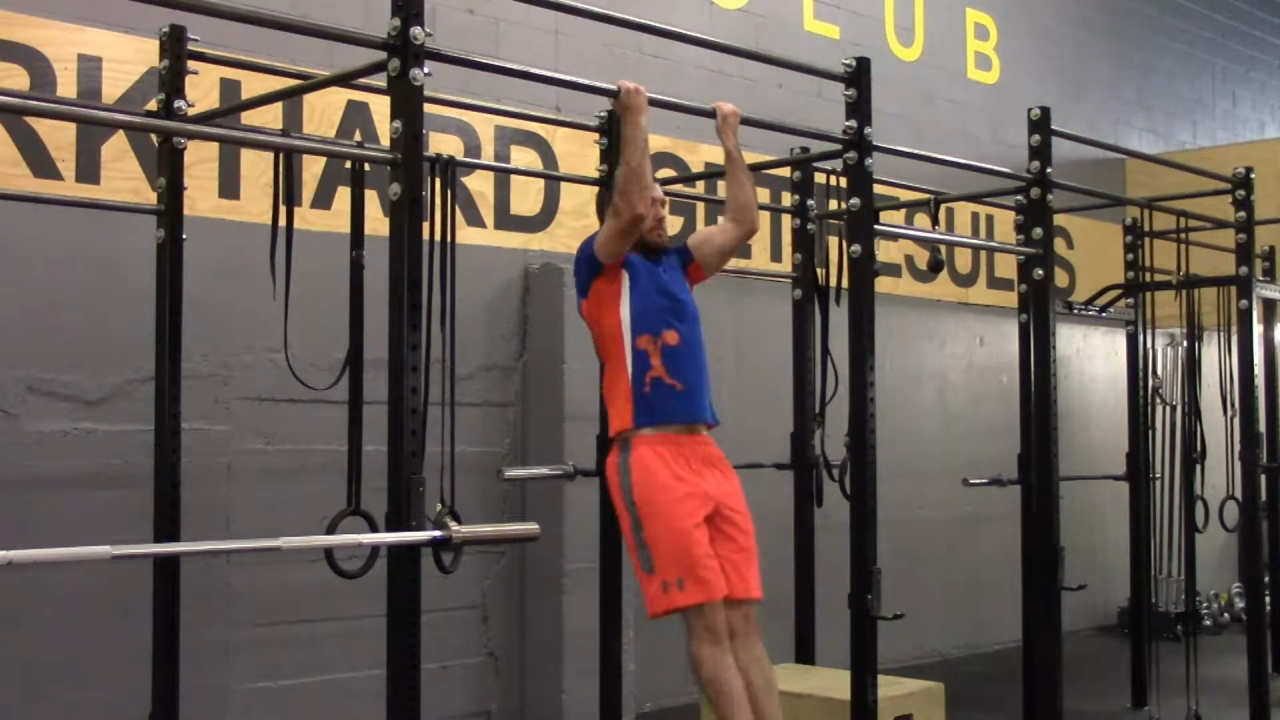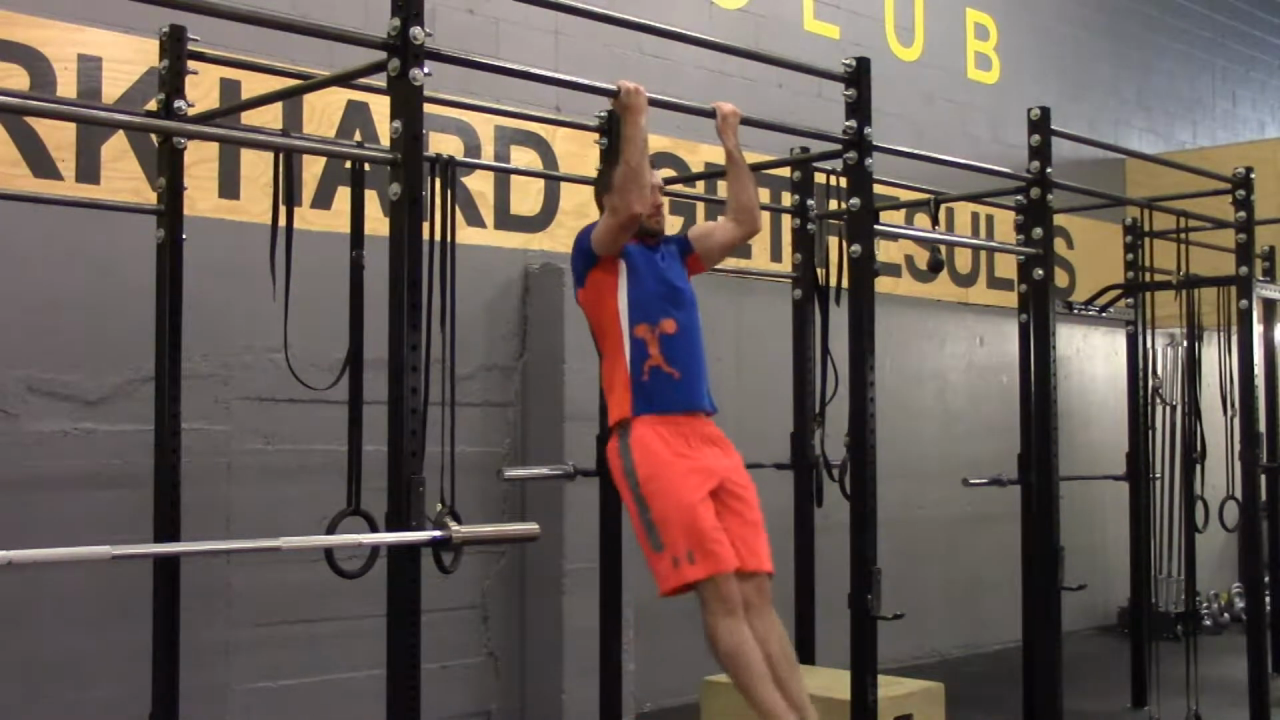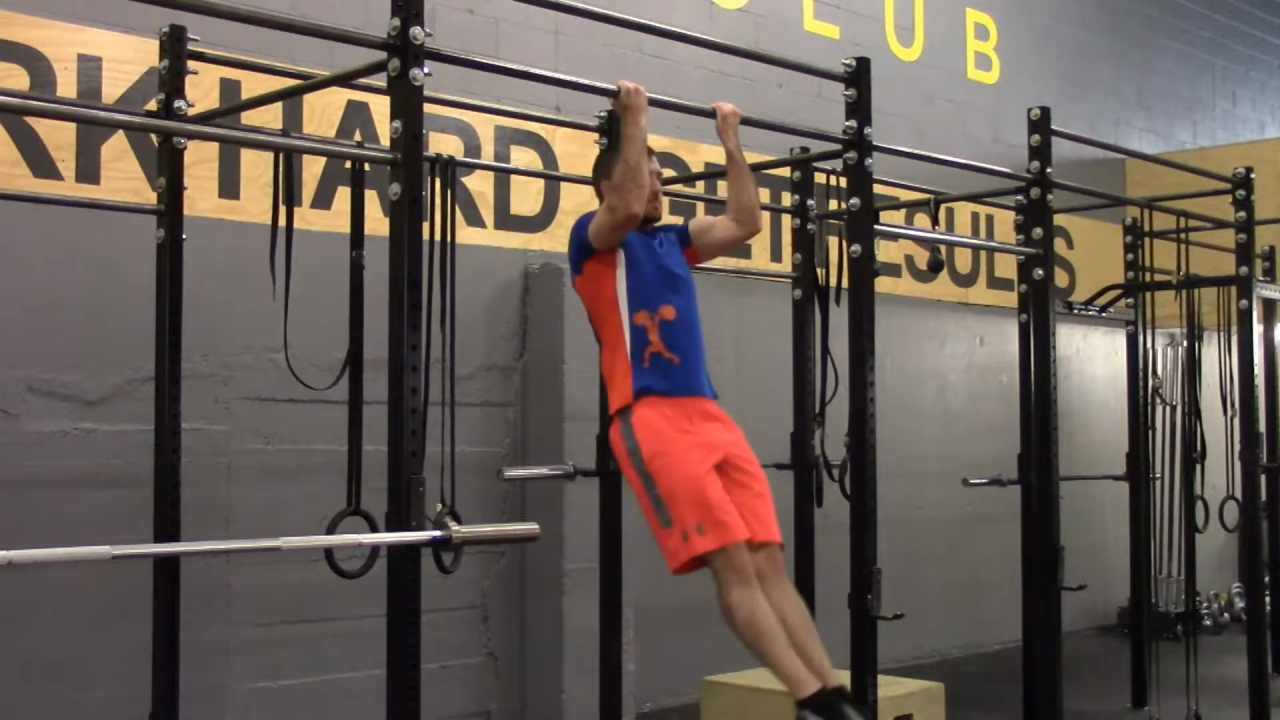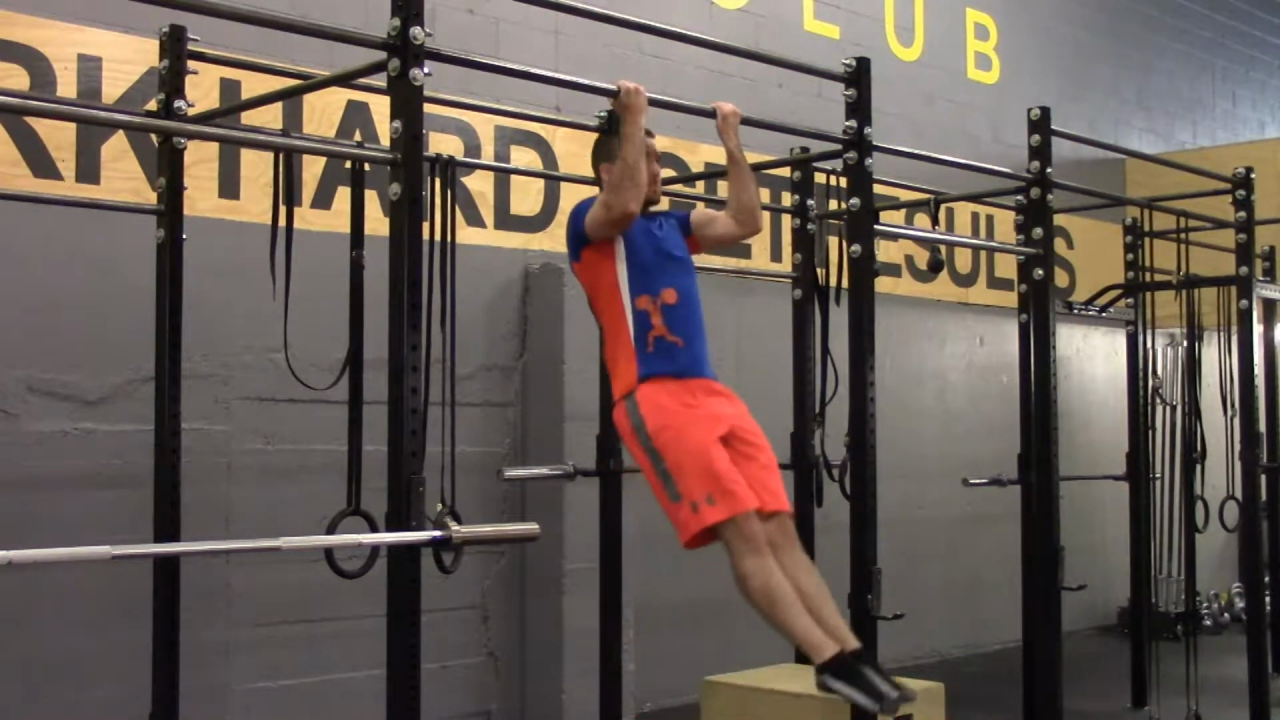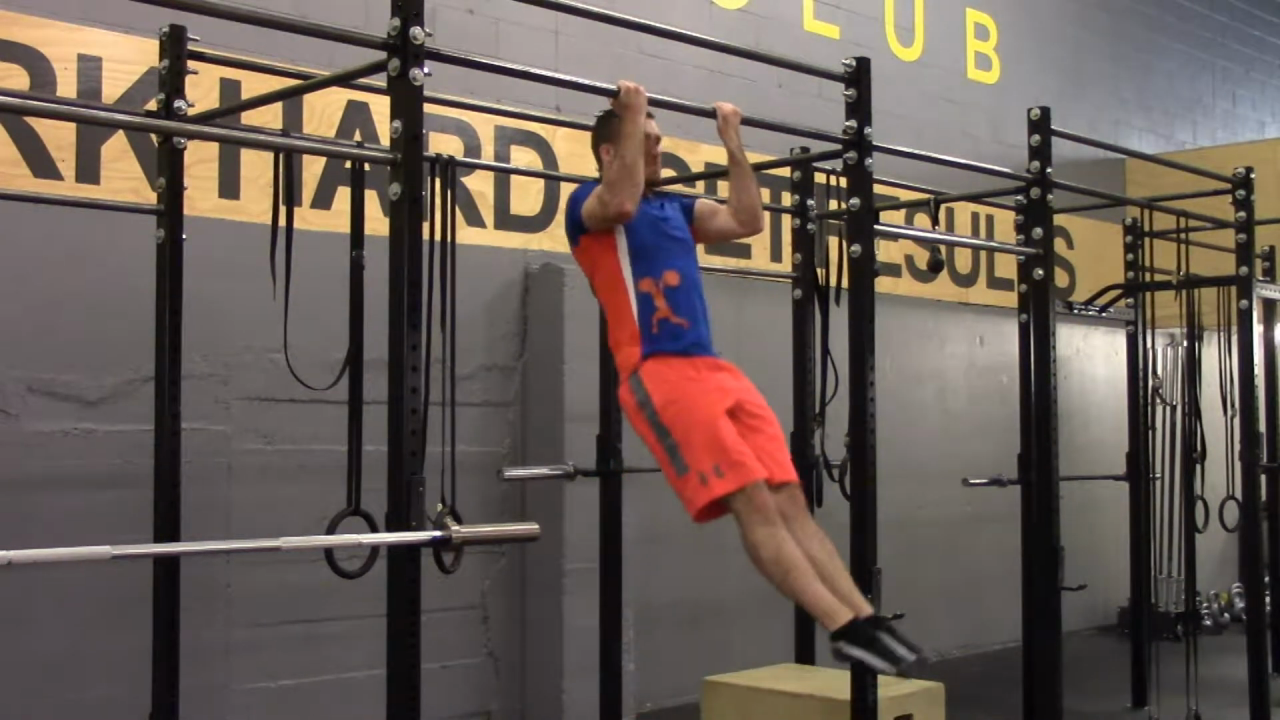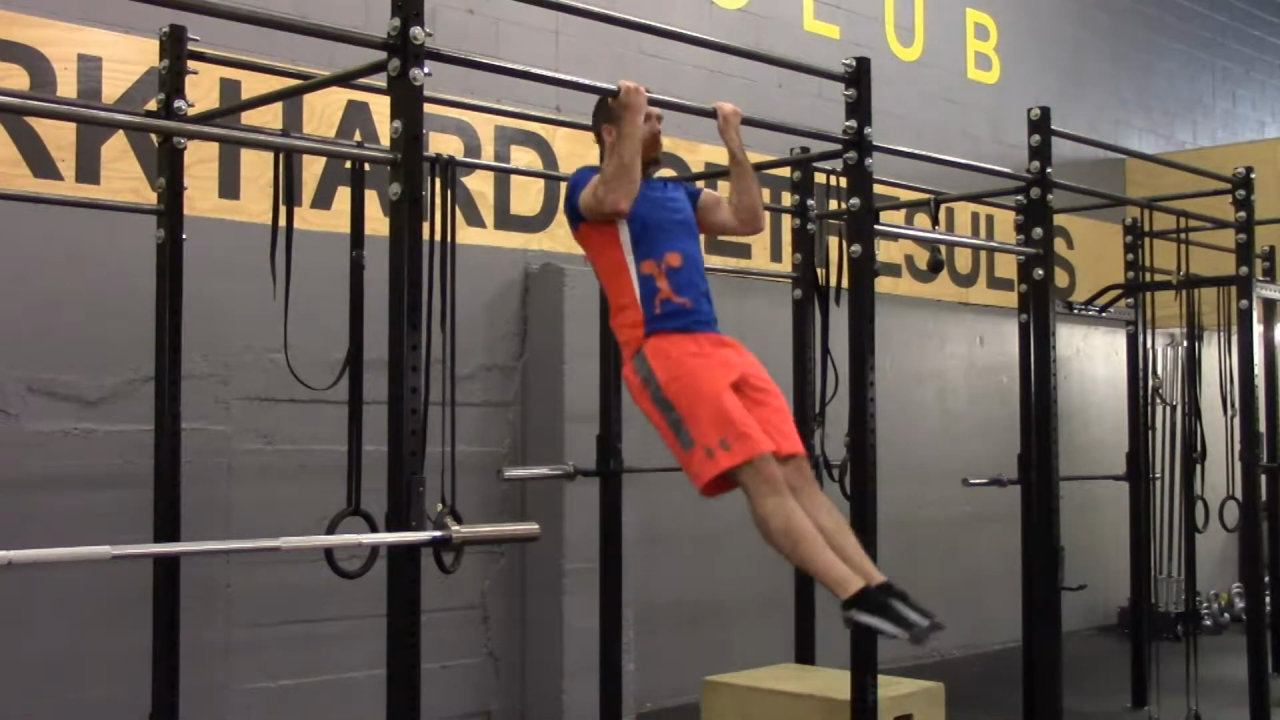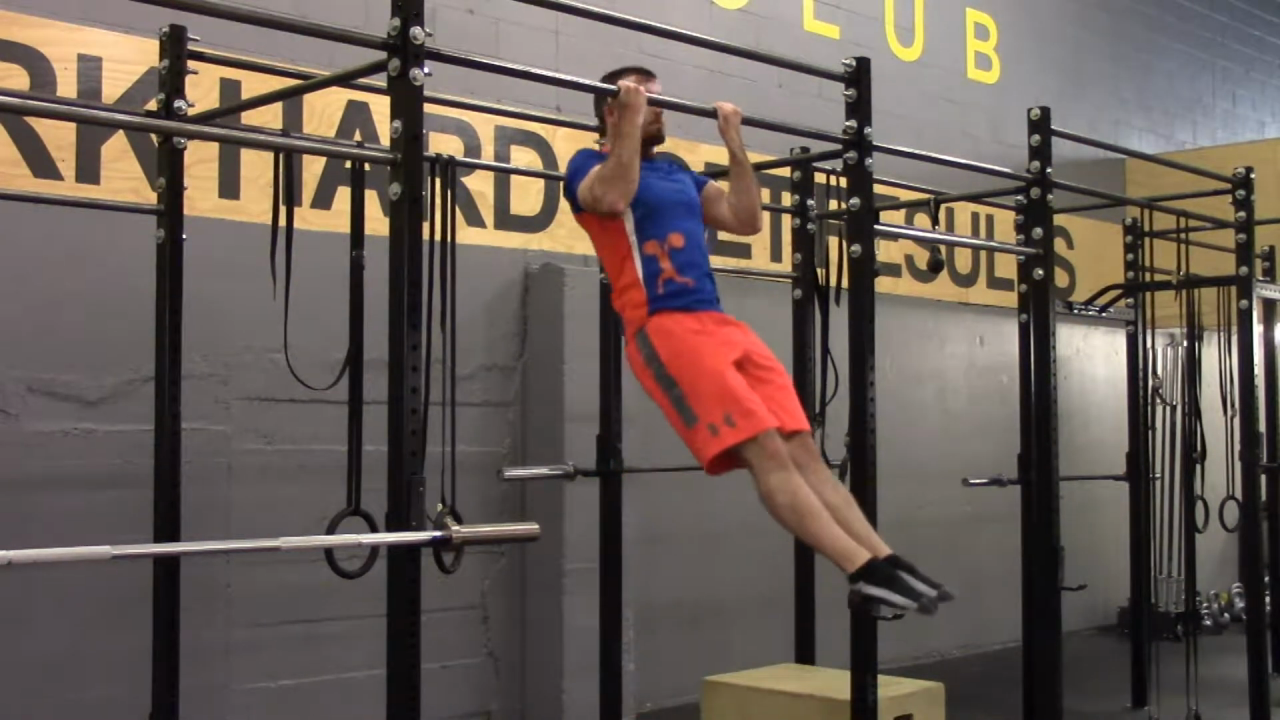
dt=0.1s
person 1, frame 1
left shoulder: (678, 264)
right shoulder: (602, 267)
left elbow: (743, 224)
right elbow: (629, 212)
left wrist: (728, 140)
right wrist: (633, 122)
left hip: (708, 456)
right hip: (649, 458)
left knee: (743, 618)
right knee: (708, 618)
person 1, frame 2
left shoulder: (674, 254)
right shoulder: (599, 254)
left elbow: (745, 222)
right elbow: (629, 206)
left wrist: (730, 140)
right wrist: (633, 120)
left hip: (710, 440)
right hip: (650, 443)
left knee: (755, 595)
right knee: (720, 595)
person 1, frame 3
left shoulder: (674, 242)
right shoulder: (596, 237)
left elbow: (745, 223)
right elbow: (625, 211)
left wrist: (729, 143)
right wrist: (632, 121)
left hip: (709, 415)
right hip: (650, 420)
left knee: (770, 563)
right knee: (731, 560)
person 1, frame 4
left shoulder: (671, 227)
right shoulder: (592, 220)
left elbow: (746, 221)
right elbow: (625, 201)
left wrist: (730, 141)
right wrist: (631, 120)
left hip: (713, 394)
right hip: (653, 400)
left knee: (783, 536)
right knee: (744, 534)
left ankle: (852, 655)
right ankle: (829, 662)
person 1, frame 5
left shoulder: (673, 206)
right shoulder: (588, 202)
left elbow: (747, 220)
right elbow: (623, 202)
left wrist: (731, 143)
right wrist: (630, 120)
left hip: (717, 369)
right hip: (658, 375)
left knee: (791, 503)
right knee: (755, 501)
left ankle: (865, 618)
right ankle: (844, 627)
person 1, frame 6
left shoulder: (676, 191)
right shoulder: (588, 186)
left elbow: (748, 220)
right elbow: (618, 198)
left wrist: (732, 142)
right wrist: (629, 114)
left hip: (720, 345)
right hip: (661, 353)
left knee: (798, 475)
right knee: (762, 475)
left ankle: (877, 587)
right ankle: (854, 597)
person 1, frame 7
left shoulder: (677, 171)
right shoulder: (591, 163)
left elbow: (747, 221)
right elbow: (613, 199)
left wrist: (732, 143)
right wrist: (629, 130)
left hip: (723, 324)
right hip: (662, 329)
left knee: (803, 451)
right knee: (767, 452)
left ankle: (887, 560)
right ankle: (865, 569)
